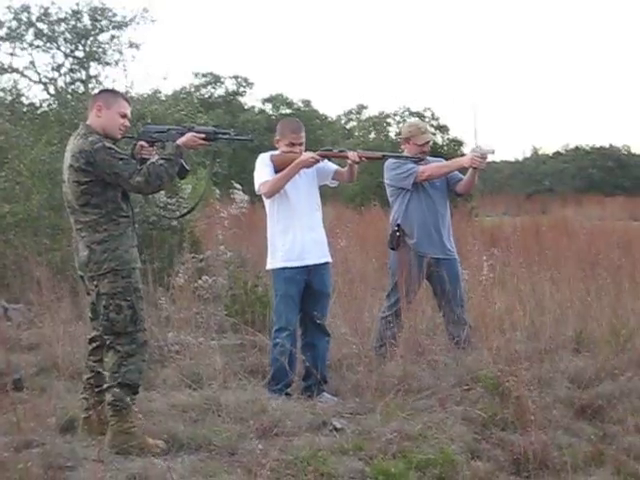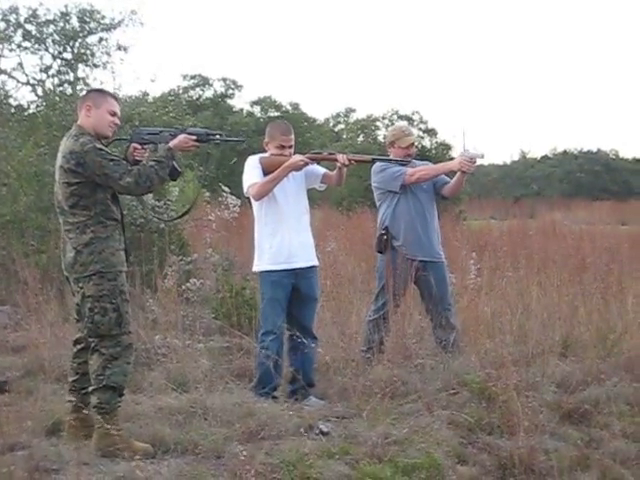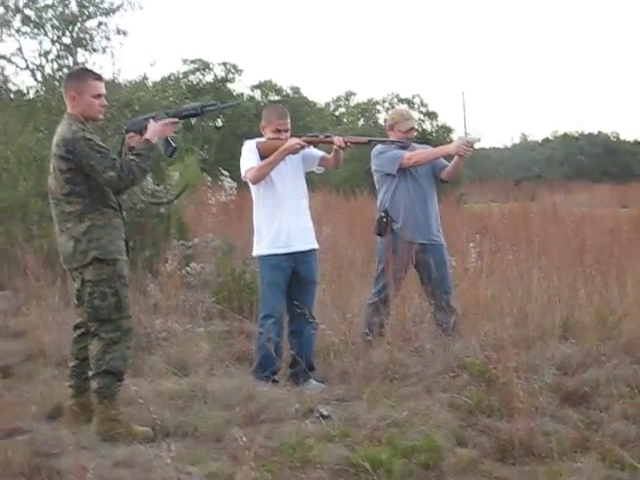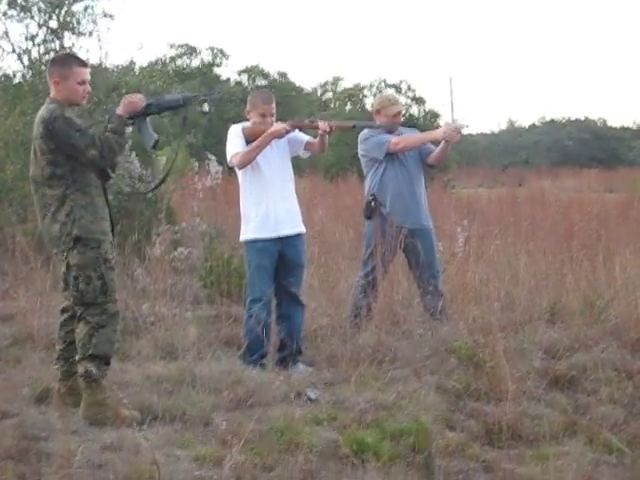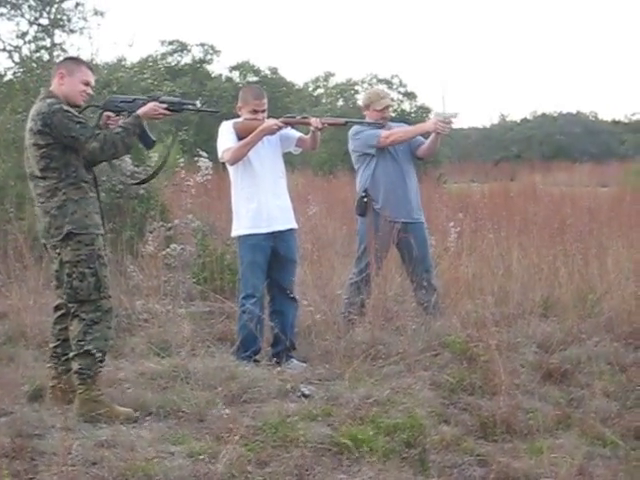
dt=1s
person 1, frame 1
left shoulder: (82, 144)
right shoulder: (94, 147)
left elbow: (125, 180)
right elbow: (146, 182)
left wrist: (137, 159)
right wrist: (178, 147)
left hip: (96, 256)
right hip: (112, 257)
left knee: (105, 335)
right knee: (129, 339)
left ankle: (94, 414)
right ankle: (121, 428)
person 1, frame 2
left shoulder: (75, 146)
right shoulder: (84, 148)
left elbow: (114, 183)
right elbow: (136, 184)
left wrist: (130, 161)
right wrist: (170, 149)
left hip: (85, 258)
right hip: (99, 259)
left knee: (90, 337)
right knee: (114, 341)
left ankle: (80, 417)
right ankle: (107, 432)
person 1, frame 3
left shoulder: (70, 135)
right shoulder: (76, 137)
left elbow: (108, 183)
right elbow: (121, 177)
left wrist: (131, 151)
right wrist: (149, 142)
left hip: (84, 246)
right hip: (98, 247)
left knee: (90, 324)
right knee: (113, 327)
left ankle: (80, 404)
right ankle: (107, 416)
person 1, frame 4
left shoulder: (55, 118)
right shoulder: (57, 117)
left elbow: (93, 167)
right elbow: (102, 155)
left wrist: (115, 127)
right wrist: (121, 116)
left hip: (73, 228)
right hip: (82, 228)
left knee: (78, 307)
right knee: (100, 309)
left ankle: (67, 386)
right ankle: (94, 398)
person 1, frame 5
left shoulder: (44, 112)
right shoulder: (55, 112)
left elbow: (84, 155)
right elbow: (101, 148)
left wrist: (105, 130)
right wrist: (138, 118)
left hip: (61, 224)
right hip: (75, 224)
left knee: (70, 304)
right knee: (94, 306)
left ankle: (61, 383)
right ankle: (88, 397)
person 2, frame 1
left shoulder: (313, 162)
right shoulder: (266, 161)
left elbow: (346, 178)
right elbow: (267, 190)
left wrist: (352, 164)
right wrist: (297, 164)
left hip: (318, 258)
right hip: (286, 261)
left knee: (317, 326)
right knee: (285, 328)
left ankle: (314, 386)
right ankle: (278, 389)
person 2, frame 2
left shoulder: (301, 165)
right shoulder: (255, 163)
left elbow: (334, 182)
right elbow: (256, 192)
left wrist: (341, 167)
right wrist: (287, 167)
left hip: (305, 261)
right hip: (274, 263)
left knee: (304, 331)
right knee: (272, 331)
left ankle: (301, 389)
right ankle: (264, 393)
person 2, frame 3
left shoulder: (299, 149)
right shoulder: (252, 148)
left elbow: (332, 164)
right elbow: (254, 177)
left wrist: (338, 149)
right wrist: (283, 151)
left hip: (304, 245)
right hip: (272, 247)
left knee: (304, 314)
right knee: (272, 315)
left ankle: (302, 373)
right ankle: (265, 377)
person 2, frame 4
left shoulder: (285, 133)
right shoulder: (238, 132)
left elbow: (317, 148)
right elbow: (239, 161)
left wrist: (323, 134)
right wrist: (269, 135)
left hip: (292, 229)
right hip: (259, 232)
left knee: (292, 297)
right knee: (259, 300)
left ankle: (290, 357)
right ankle: (253, 361)
person 2, frame 5
left shoulder: (276, 128)
right shoulder: (229, 128)
left elbow: (309, 145)
right elbow: (230, 157)
left wrist: (315, 131)
right wrist: (260, 131)
left hip: (284, 224)
right hip: (251, 227)
left knee: (285, 292)
right knee: (252, 295)
left ankle: (282, 352)
right ankle: (246, 357)
person 3, frame 1
left shoulder: (439, 164)
right shoulder: (394, 166)
left elbow: (462, 188)
right elbow: (424, 174)
left wrist: (474, 169)
right wrist: (462, 161)
left hip: (443, 248)
right hip: (409, 248)
left knee: (455, 305)
right knee: (396, 304)
right ankle: (381, 354)
person 3, frame 2
left shoulder: (427, 167)
right shoulder: (381, 170)
left elbow: (448, 191)
right elbow: (413, 177)
left wrist: (462, 172)
right wrist: (451, 165)
left hip: (431, 251)
right hip: (396, 251)
left knee: (442, 307)
right knee: (383, 307)
left ankle: (453, 355)
right ankle: (369, 357)
person 3, frame 3
left shoulder: (426, 151)
right shoulder: (380, 153)
left elbow: (447, 174)
right elbow: (410, 160)
left wrist: (459, 156)
right wrist: (448, 148)
left hip: (430, 234)
right hip: (396, 234)
left knee: (442, 290)
right knee: (383, 290)
left ankle: (452, 338)
right ankle: (370, 340)
person 3, frame 4
left shoulder: (413, 134)
right shoulder: (368, 137)
left elbow: (433, 159)
right elbow: (398, 145)
left wrist: (446, 142)
right wrist: (436, 134)
left hip: (418, 218)
right hip: (384, 218)
left knee: (429, 274)
right knee: (371, 274)
left ankle: (441, 323)
right ankle: (357, 323)
person 3, frame 5
left shoulder: (402, 128)
right shoulder: (358, 133)
left elbow: (424, 152)
right elbow: (388, 139)
left wrist: (436, 134)
right wrist: (426, 126)
left hip: (411, 213)
right hip: (376, 214)
left knee: (422, 269)
right knee: (364, 270)
left ankle: (434, 317)
right ankle: (350, 319)
